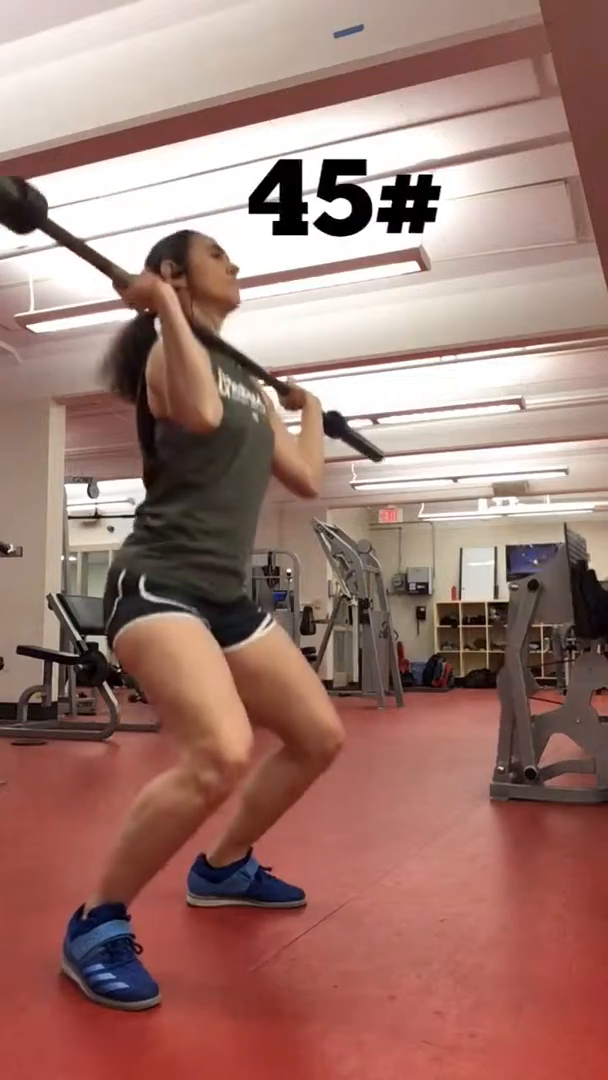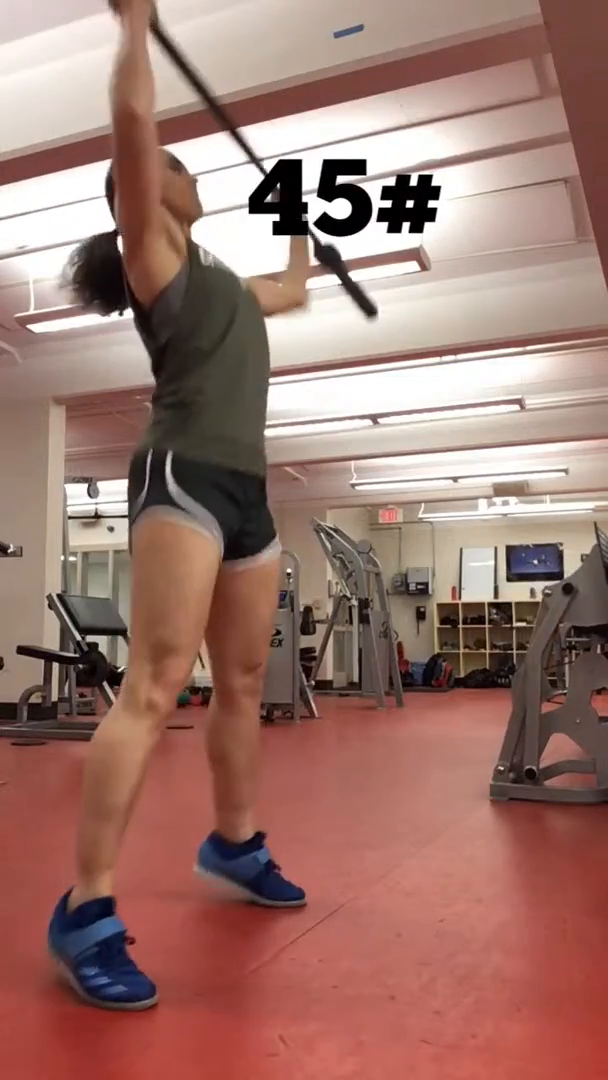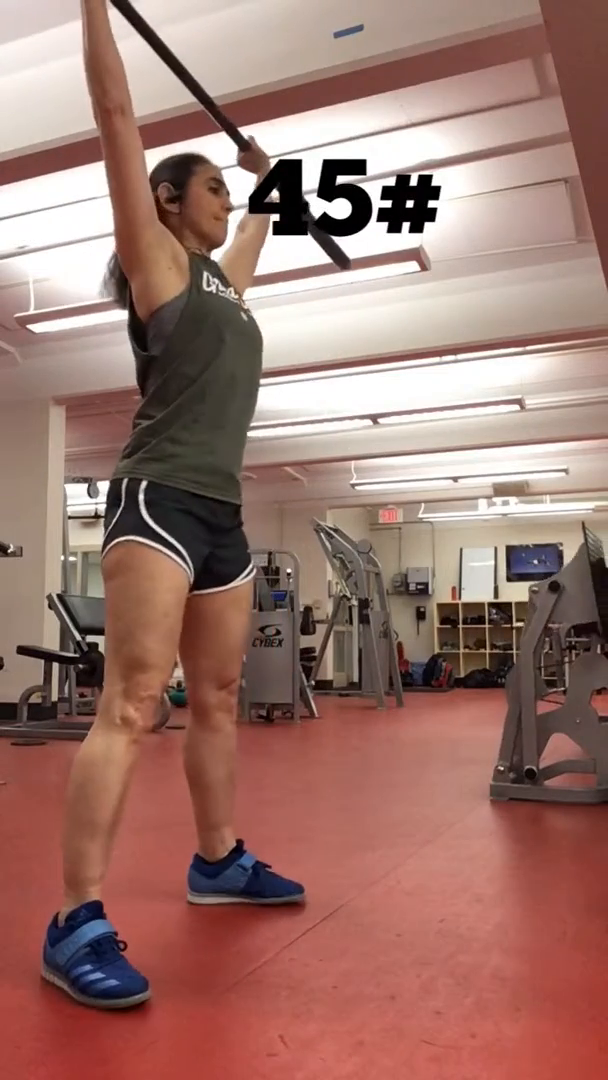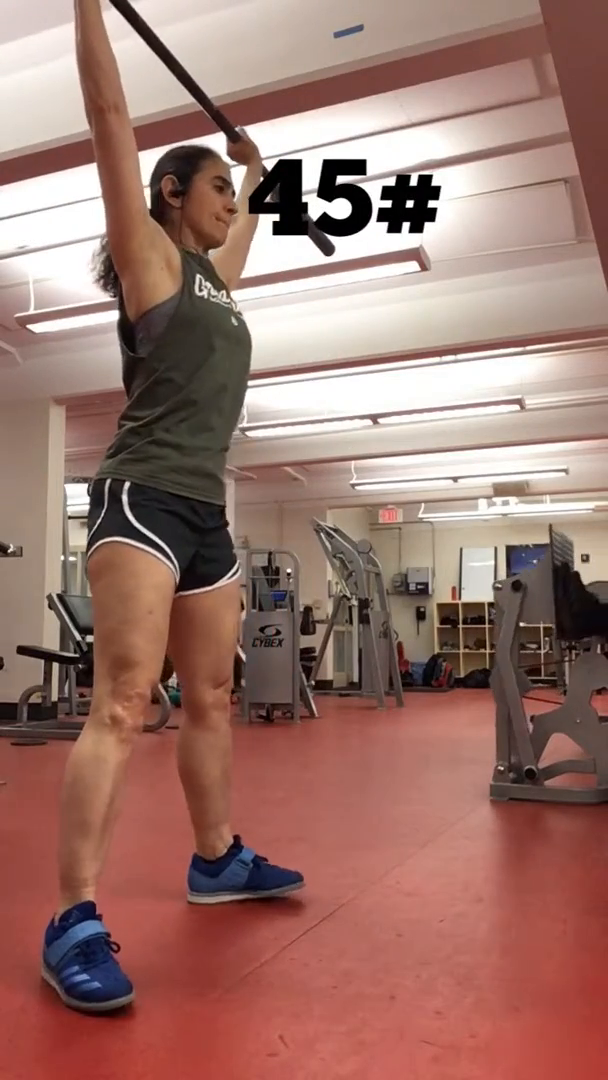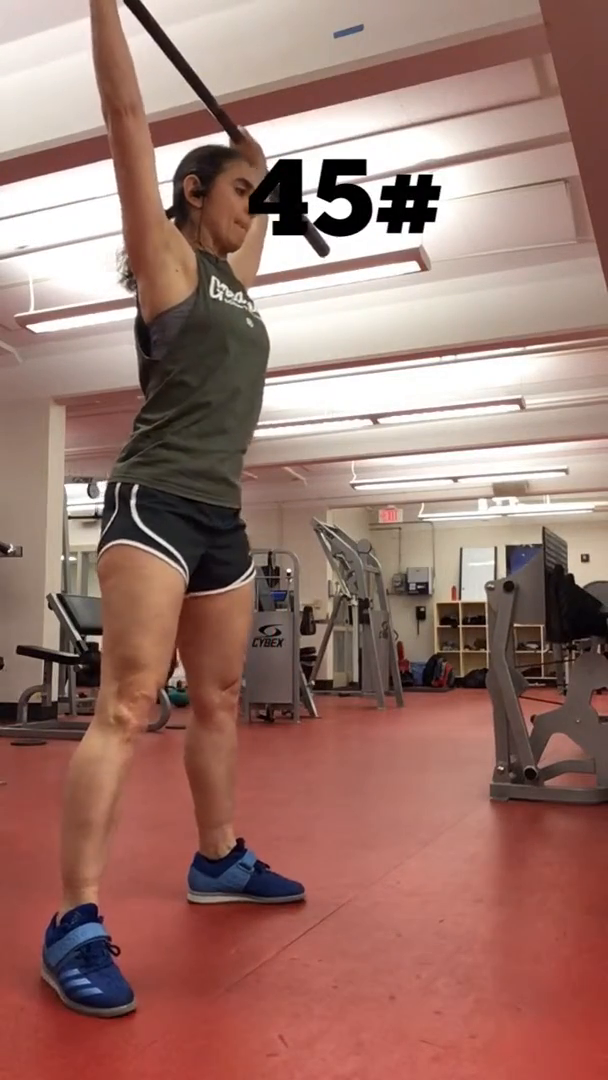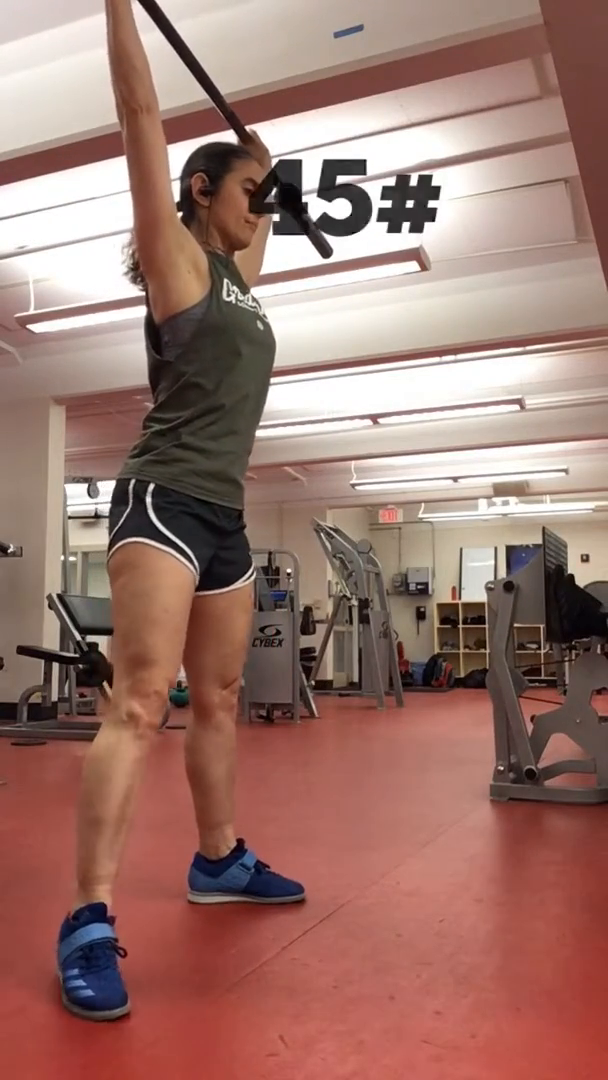
dt=0.5s
person 1, frame 1
left shoulder: (247, 386)
right shoulder: (172, 354)
left elbow: (305, 478)
right elbow: (201, 416)
left wrist: (308, 411)
right wrist: (164, 310)
left hip: (224, 598)
right hip: (157, 590)
left knee: (322, 738)
right knee: (222, 755)
left ankle: (222, 868)
right ankle: (96, 925)
person 1, frame 2
left shoulder: (217, 280)
right shoulder: (151, 247)
left elbow: (293, 295)
right elbow: (132, 120)
left wrist: (300, 234)
left hip: (243, 487)
right hip: (181, 476)
left knee: (242, 684)
right knee: (154, 687)
left ankle: (235, 844)
right ankle: (85, 912)
person 1, frame 3
left shoulder: (221, 281)
right shoulder: (157, 258)
left elbow: (254, 236)
right elbow: (116, 119)
left wrist: (262, 181)
left hip: (221, 514)
right hip: (158, 503)
left knee: (217, 703)
right knee: (132, 708)
left ankle: (219, 862)
right ankle: (78, 925)
person 1, frame 4
left shoulder: (213, 278)
right shoulder: (147, 254)
left elbow: (246, 226)
right elbow: (108, 118)
left wrist: (256, 170)
left hip: (204, 515)
right hip: (142, 503)
left knee: (210, 702)
right knee: (121, 709)
left ankle: (217, 858)
right ankle: (73, 925)
person 1, frame 5
left shoulder: (233, 277)
right shoulder: (166, 256)
left elbow: (256, 220)
right elbow: (125, 117)
left wrist: (258, 167)
left hip: (220, 515)
right hip: (157, 504)
left knee: (219, 702)
right knee: (127, 707)
left ankle: (219, 858)
right ankle: (74, 924)
person 1, frame 6
left shoulder: (237, 275)
right shoulder: (177, 257)
left elbow: (261, 206)
right elbow: (141, 117)
left wrist: (261, 159)
left hip: (222, 516)
right hip: (164, 503)
left knee: (217, 702)
right knee: (140, 702)
left ankle: (218, 859)
right ankle: (89, 920)
